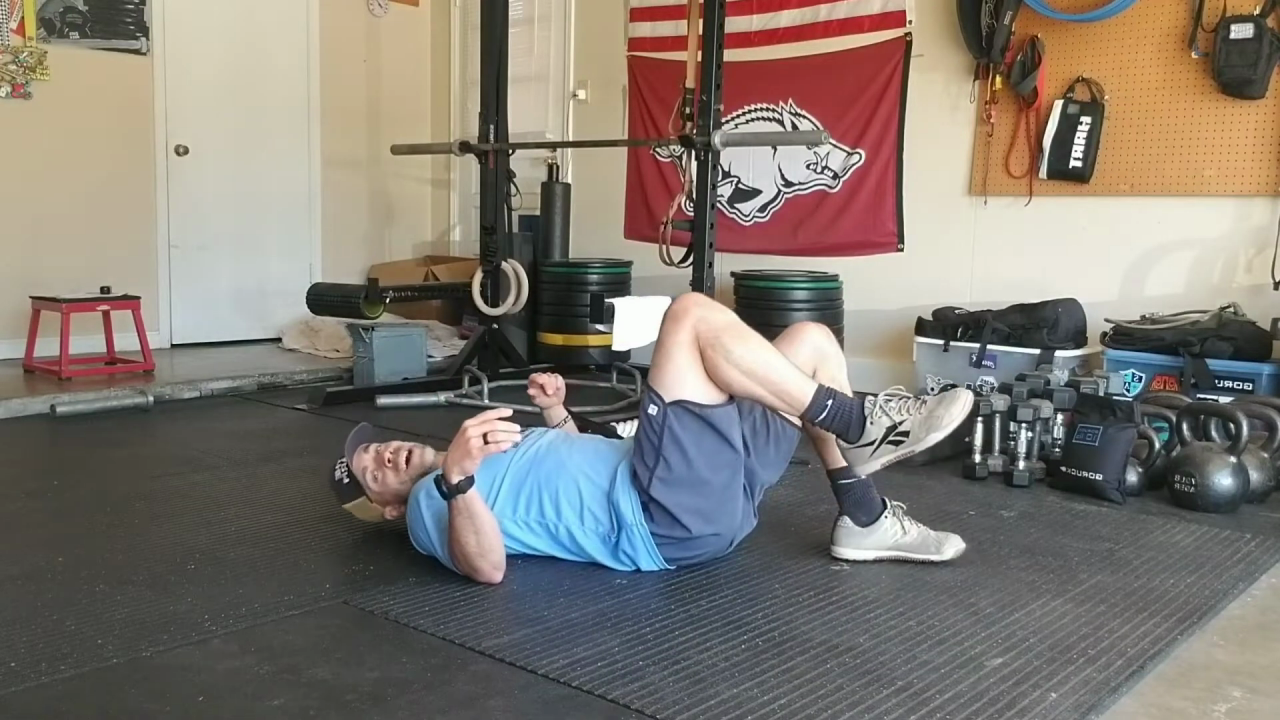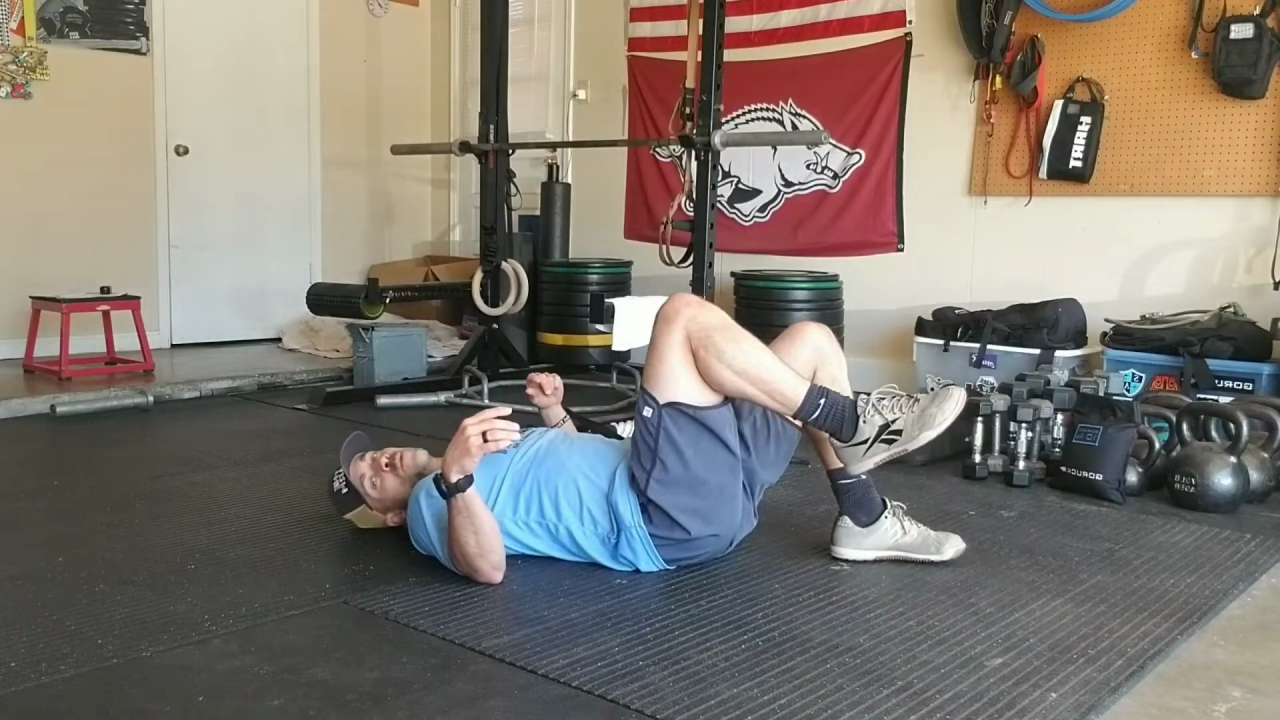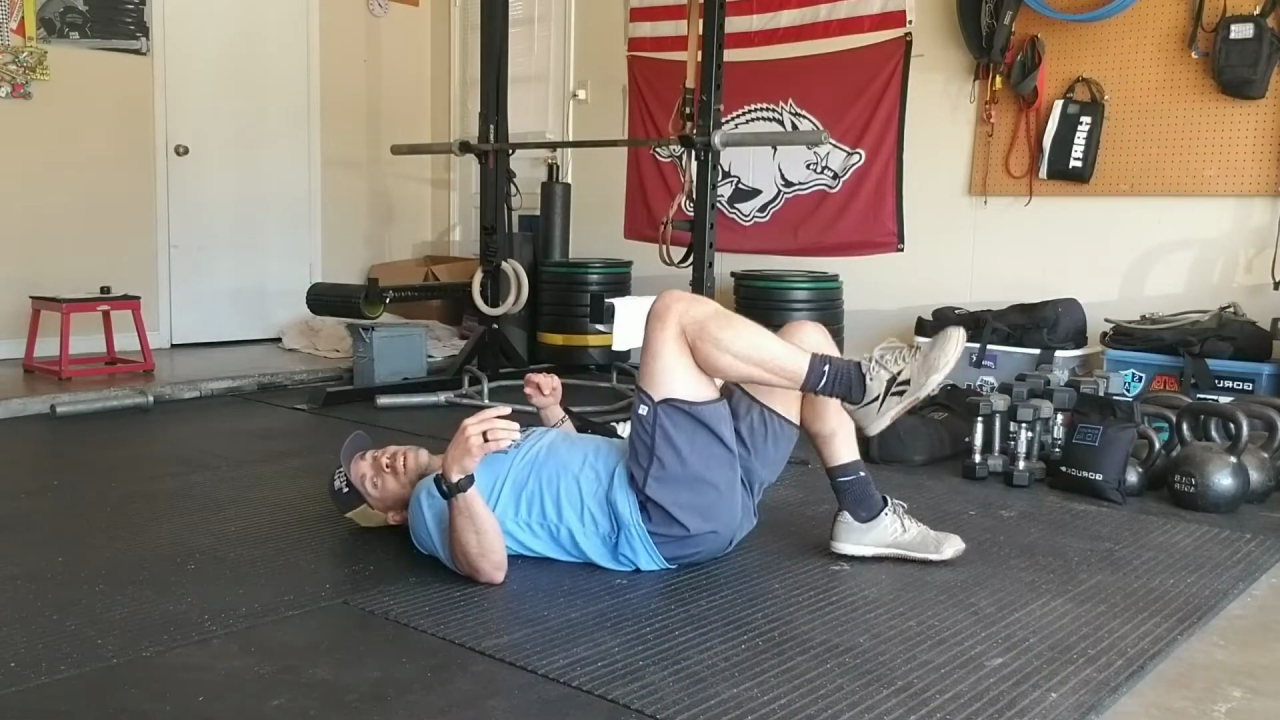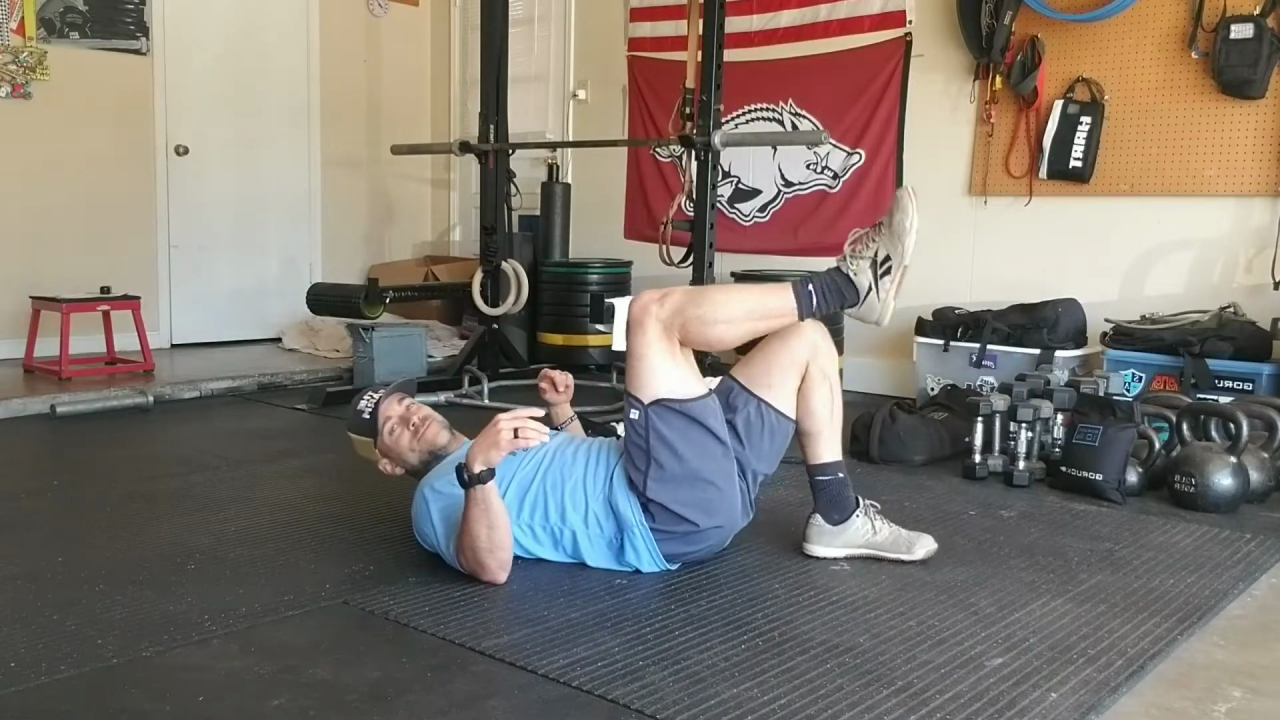
dt=0.4s
person 1, frame 1
left shoulder: (473, 464)
right shoulder: (431, 504)
right elbow: (487, 567)
left wrist: (555, 414)
right wrist: (456, 477)
left hip: (706, 488)
right hip: (665, 519)
left knee: (812, 340)
right knee: (692, 314)
left ankle: (864, 520)
right ankle: (861, 428)
person 1, frame 2
left shoulder: (478, 465)
right shoulder: (432, 505)
right elbow: (487, 567)
left wrist: (553, 413)
right wrist: (455, 476)
left hip: (710, 489)
right hip: (666, 520)
left knee: (812, 339)
right knee: (684, 315)
left ankle: (864, 520)
right ankle: (855, 425)
person 1, frame 3
left shoulder: (483, 458)
right shoulder: (432, 507)
right elbow: (487, 567)
left wrist: (551, 415)
right wrist: (454, 476)
left hip: (711, 488)
right hip: (669, 518)
left knee: (806, 338)
right knee: (676, 312)
left ankle: (864, 516)
right ankle: (862, 385)
person 1, frame 4
left shoulder: (487, 452)
right shoulder: (438, 498)
right elbow: (493, 566)
left wrist: (561, 414)
right wrist: (479, 467)
left hip: (710, 487)
right hip: (675, 519)
left knee: (806, 339)
right knee: (655, 312)
left ankle: (839, 519)
right ankle: (853, 283)
